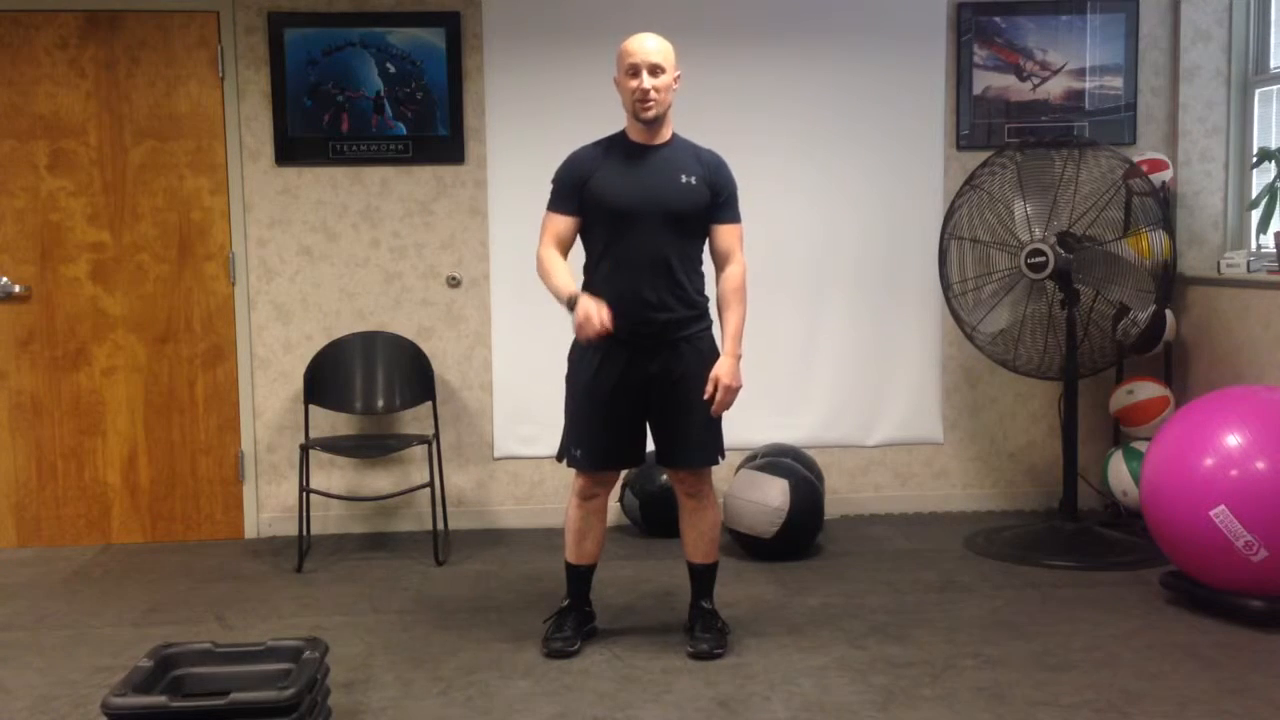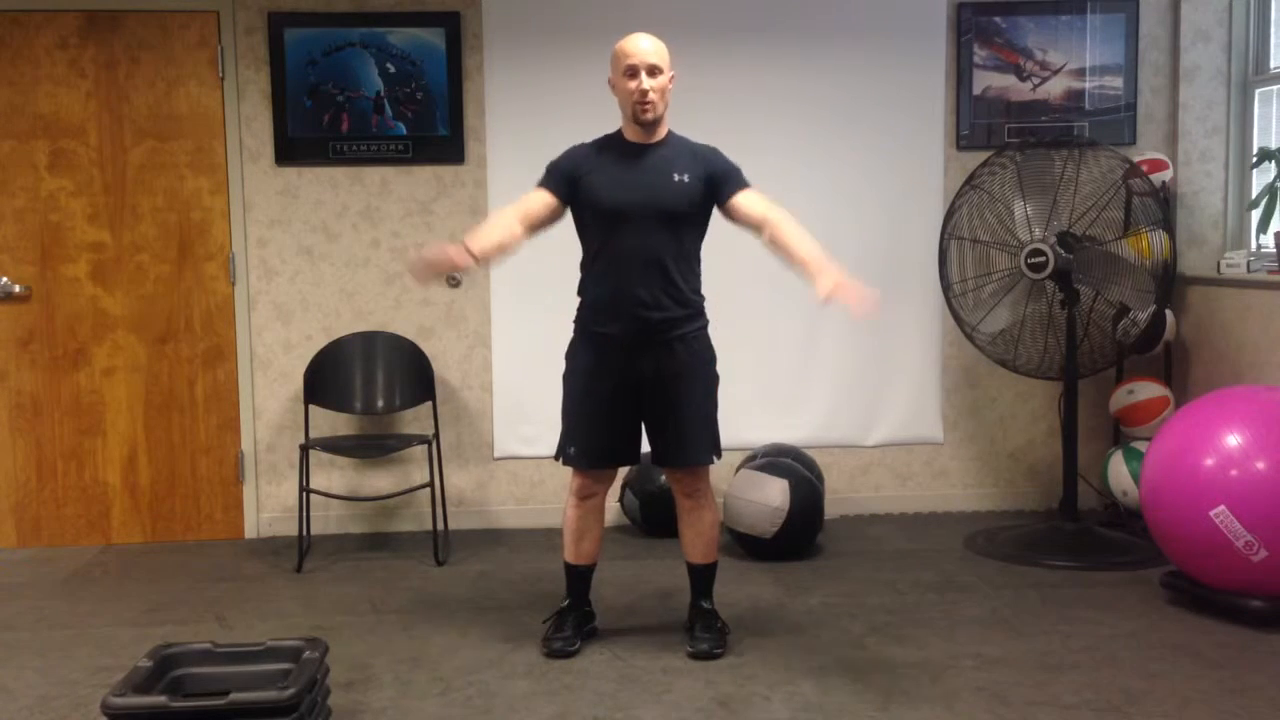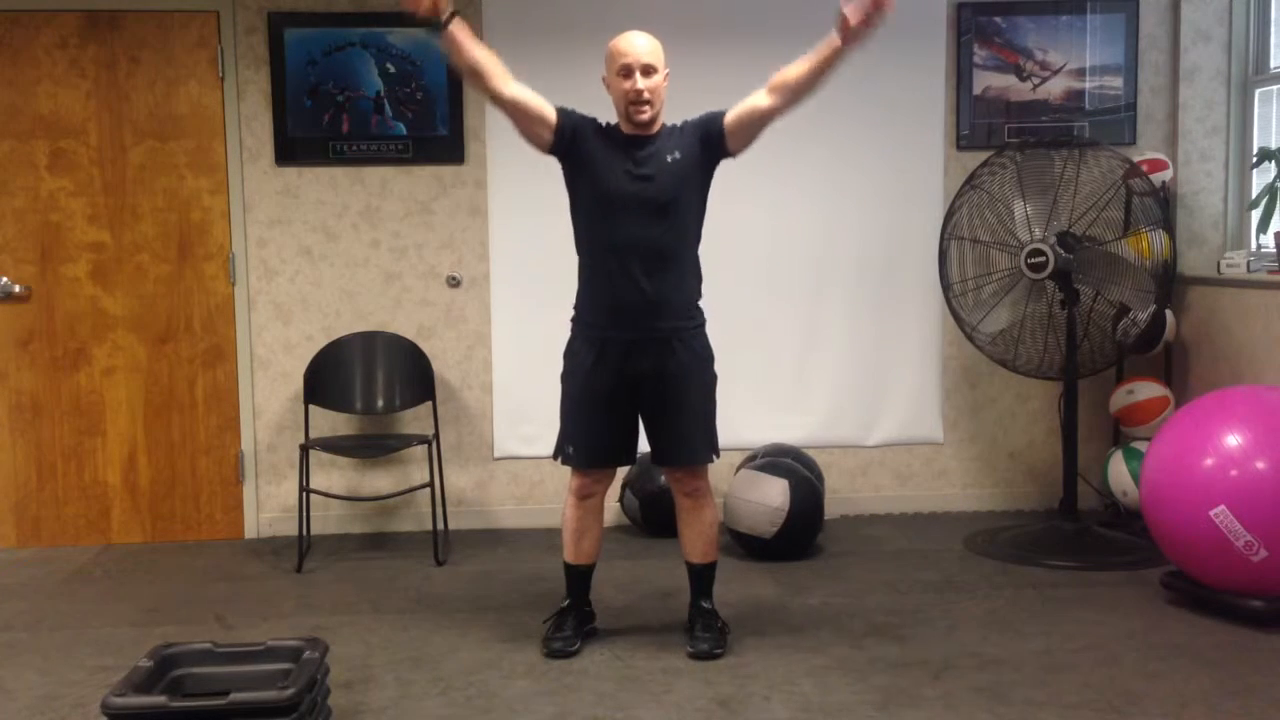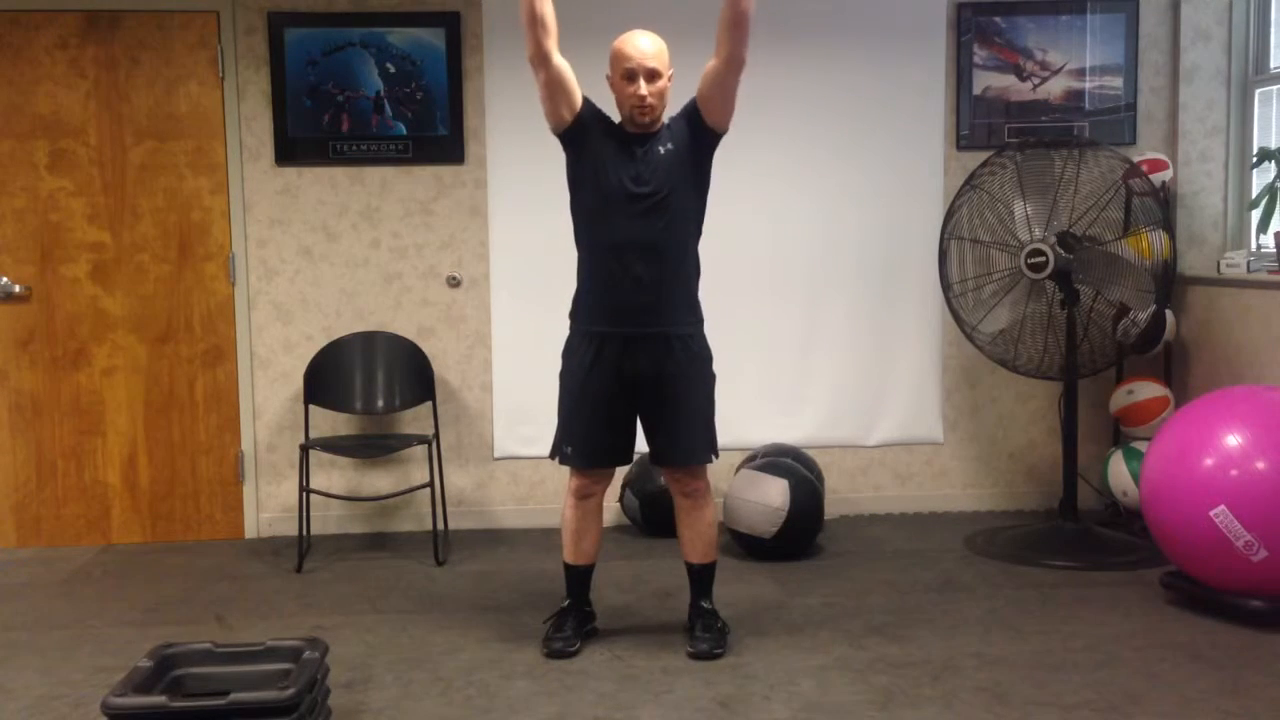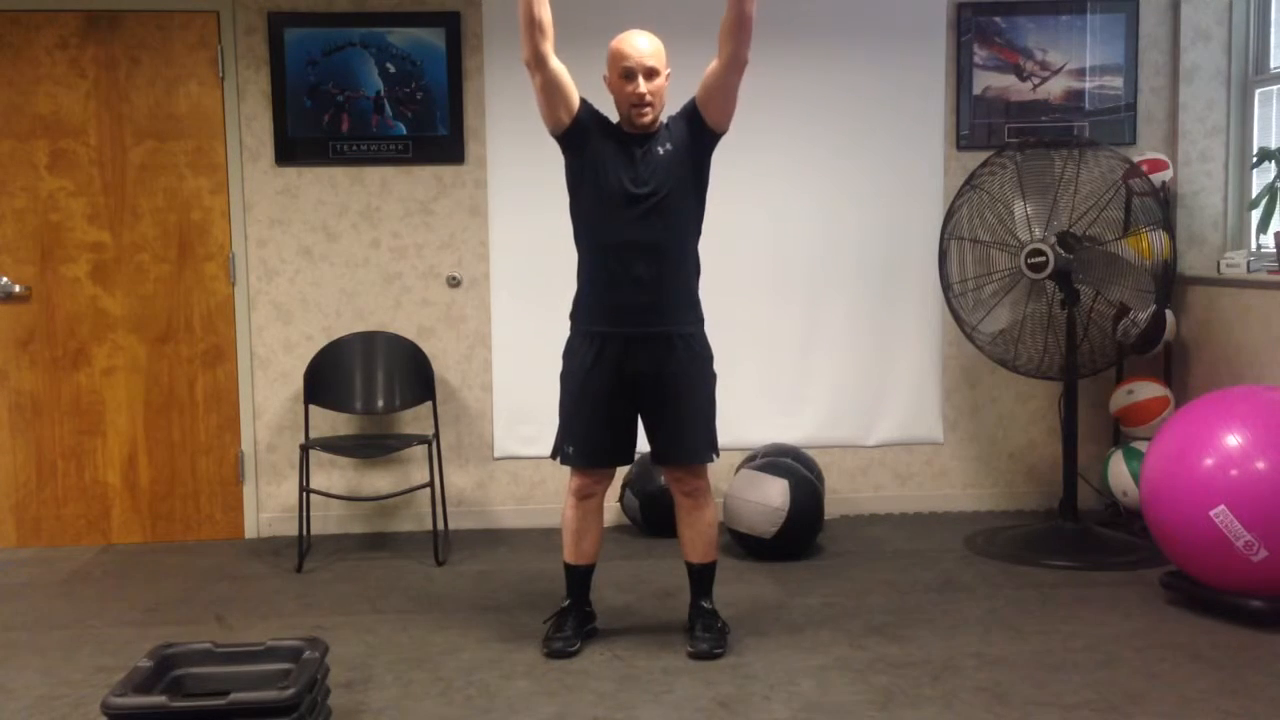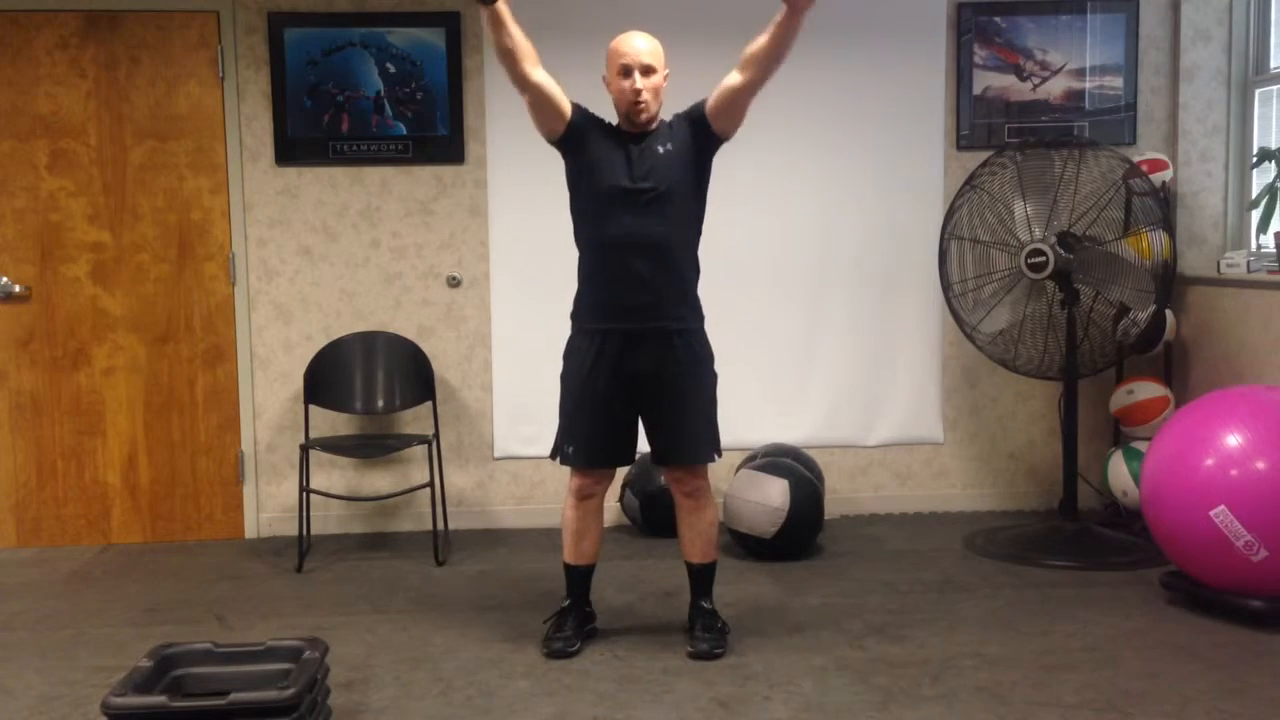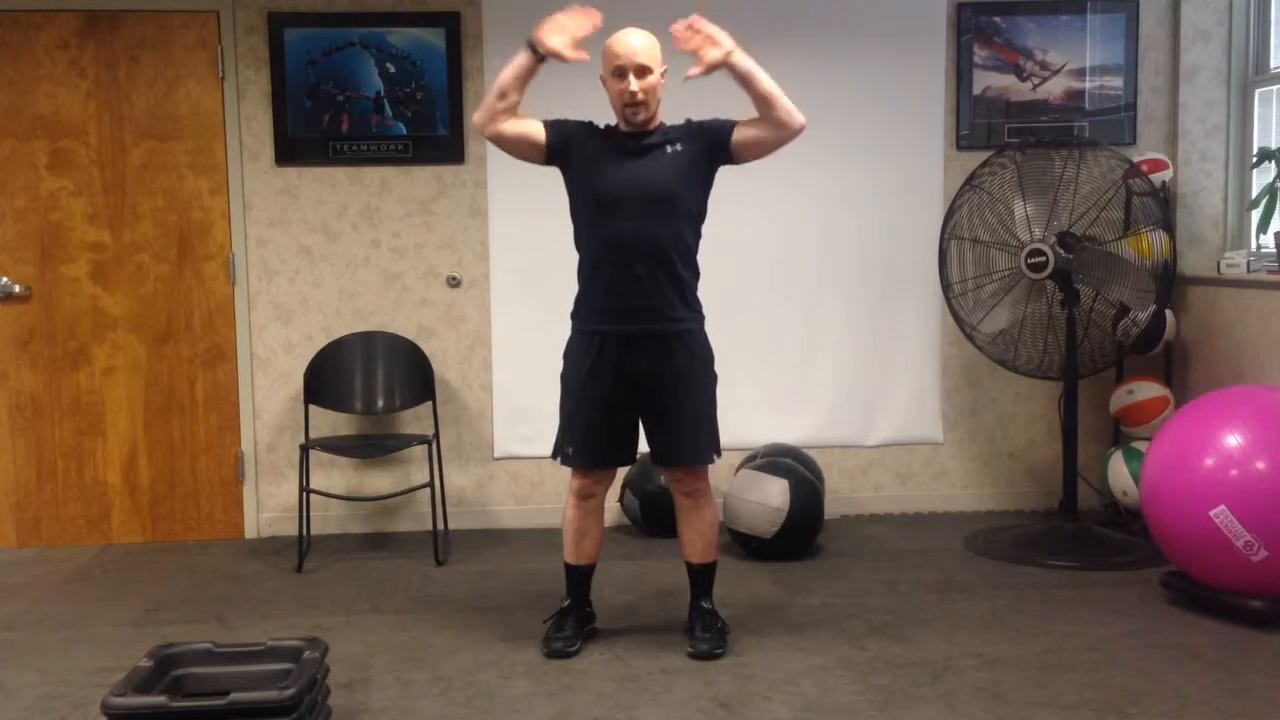
dt=0.4s
person 1, frame 1
left shoulder: (708, 168)
right shoulder: (585, 165)
left elbow: (731, 264)
right elbow: (549, 250)
left wrist: (731, 353)
right wrist: (575, 298)
left hip: (686, 349)
right hip: (605, 350)
left knee: (694, 481)
right knee: (591, 482)
left ankle: (703, 609)
right ankle: (576, 608)
person 1, frame 2
left shoulder: (702, 162)
right shoulder: (581, 164)
left elbow: (766, 219)
right elbow: (520, 217)
left wrist: (820, 268)
right wrist: (467, 250)
left hip: (682, 347)
right hip: (599, 348)
left knee: (692, 480)
right knee: (587, 481)
left ankle: (702, 607)
right ankle: (575, 607)
person 1, frame 3
left shoulder: (699, 141)
right shoulder: (579, 140)
left elbow: (775, 96)
right elbow: (502, 88)
left hip: (678, 344)
right hip: (597, 344)
left knee: (691, 481)
right knee: (587, 482)
left ankle: (703, 608)
right ankle: (576, 608)
person 1, frame 4
left shoulder: (693, 136)
right shoulder: (585, 135)
left hip: (677, 343)
right hip: (596, 343)
left knee: (690, 481)
right knee: (585, 482)
left ankle: (702, 609)
right ankle: (576, 608)
person 1, frame 5
left shoulder: (692, 135)
right shoulder: (584, 136)
left elbow: (733, 56)
right elbow: (539, 57)
left hip: (678, 342)
right hip: (597, 343)
left knee: (691, 480)
right knee: (586, 481)
left ankle: (703, 608)
right ankle: (576, 608)
person 1, frame 6
left shoulder: (693, 137)
right shoulder: (582, 138)
left elbow: (751, 70)
right elbow: (525, 70)
left hip: (677, 341)
right hip: (597, 342)
left knee: (691, 481)
right knee: (586, 482)
left ankle: (703, 608)
right ankle: (575, 608)
person 1, frame 7
left shoulder: (699, 142)
right shoulder: (576, 144)
left elbow: (787, 125)
right elbow: (491, 123)
left wrist: (734, 59)
left hip: (678, 341)
right hip: (597, 341)
left knee: (691, 480)
right knee: (587, 482)
left ankle: (703, 608)
right ankle: (576, 608)
